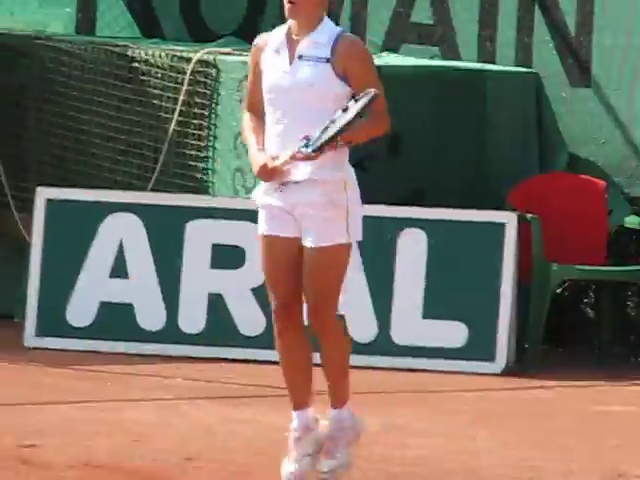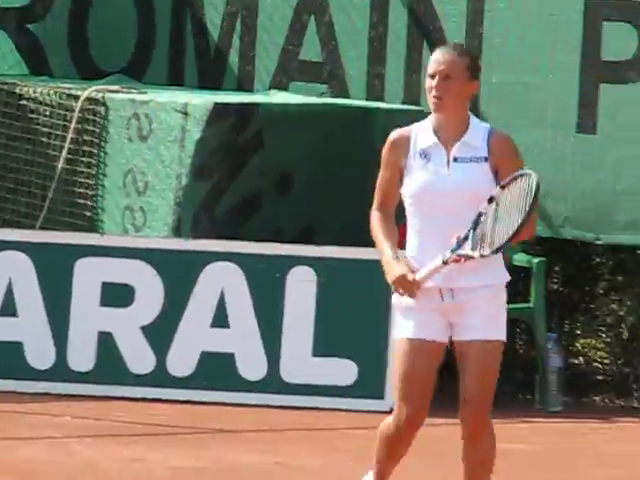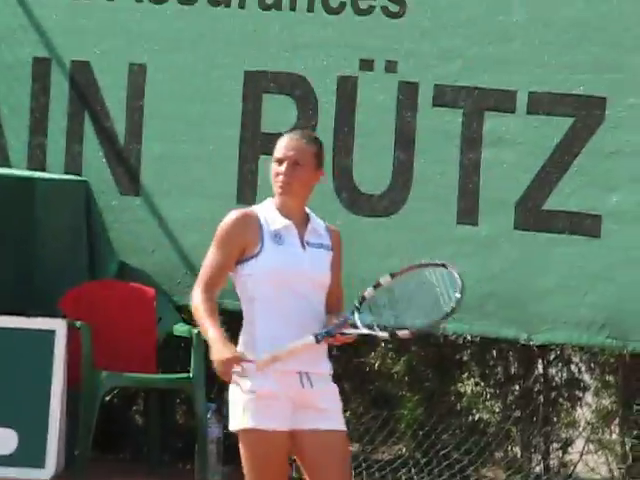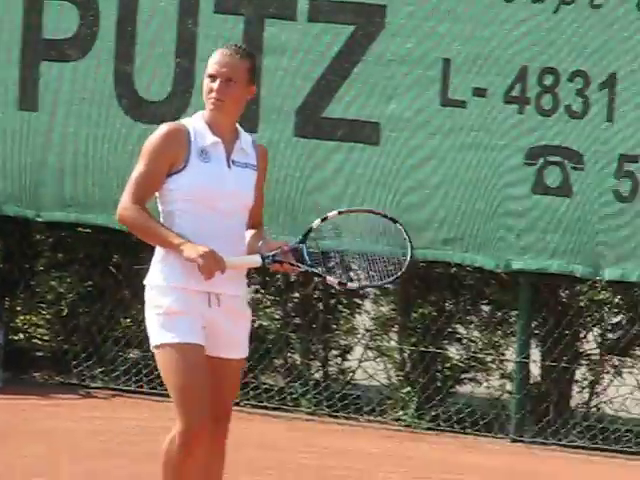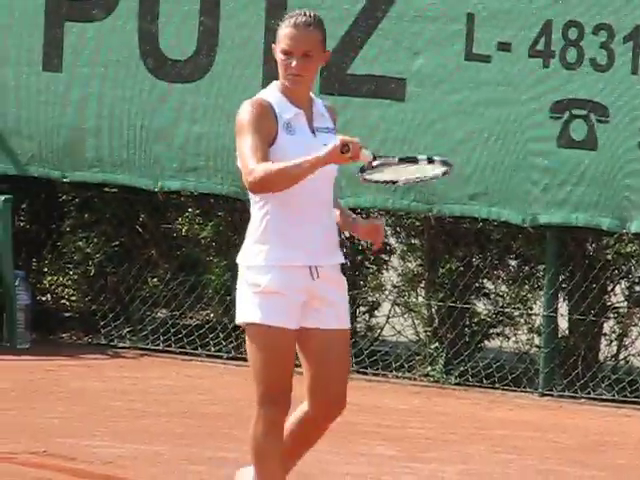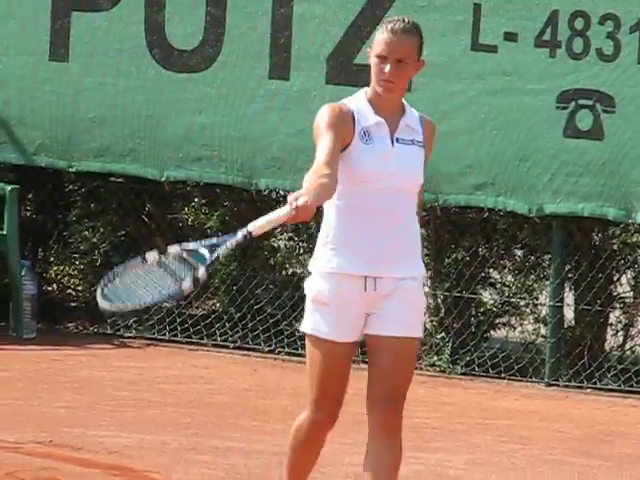
dt=0.5s
person 1, frame 1
left shoulder: (347, 49)
right shoulder: (265, 47)
left elbow: (380, 121)
right elbow: (252, 111)
left wrist: (333, 143)
right wrist: (257, 156)
left hip: (327, 192)
right hip: (278, 192)
left knee: (322, 314)
right knee: (285, 314)
left ankle: (340, 420)
right ankle: (304, 424)
person 1, frame 2
left shoulder: (497, 144)
right shoulder: (402, 142)
left elbow: (525, 222)
right elbow: (380, 213)
right wrist: (392, 261)
left hip: (480, 291)
right hip: (421, 295)
left knee: (475, 415)
right knee: (409, 415)
person 1, frame 3
left shoulder: (329, 236)
right shoulder: (243, 223)
right elbow: (202, 296)
right wrist: (218, 341)
left hip: (315, 381)
right hip: (260, 378)
person 1, frame 4
left shoulder: (255, 153)
right shoulder: (173, 137)
right elbow: (128, 210)
left wrist: (266, 247)
right wrist: (185, 245)
left hip: (230, 300)
right hip: (175, 294)
left knee: (216, 426)
right knee: (193, 423)
person 1, frame 5
left shoulder: (327, 115)
right shoulder: (258, 110)
right elbow: (257, 178)
left wrist: (356, 226)
right wrist: (323, 157)
left hip: (325, 273)
right hip: (271, 271)
left knee: (330, 402)
right knee: (273, 405)
person 1, frame 6
left shoulder: (423, 129)
right shoulder: (337, 116)
right elbow: (323, 173)
left wrist: (411, 274)
right wrist: (308, 196)
left hip: (401, 285)
right hip: (339, 279)
left knee: (386, 415)
right knee: (322, 413)
